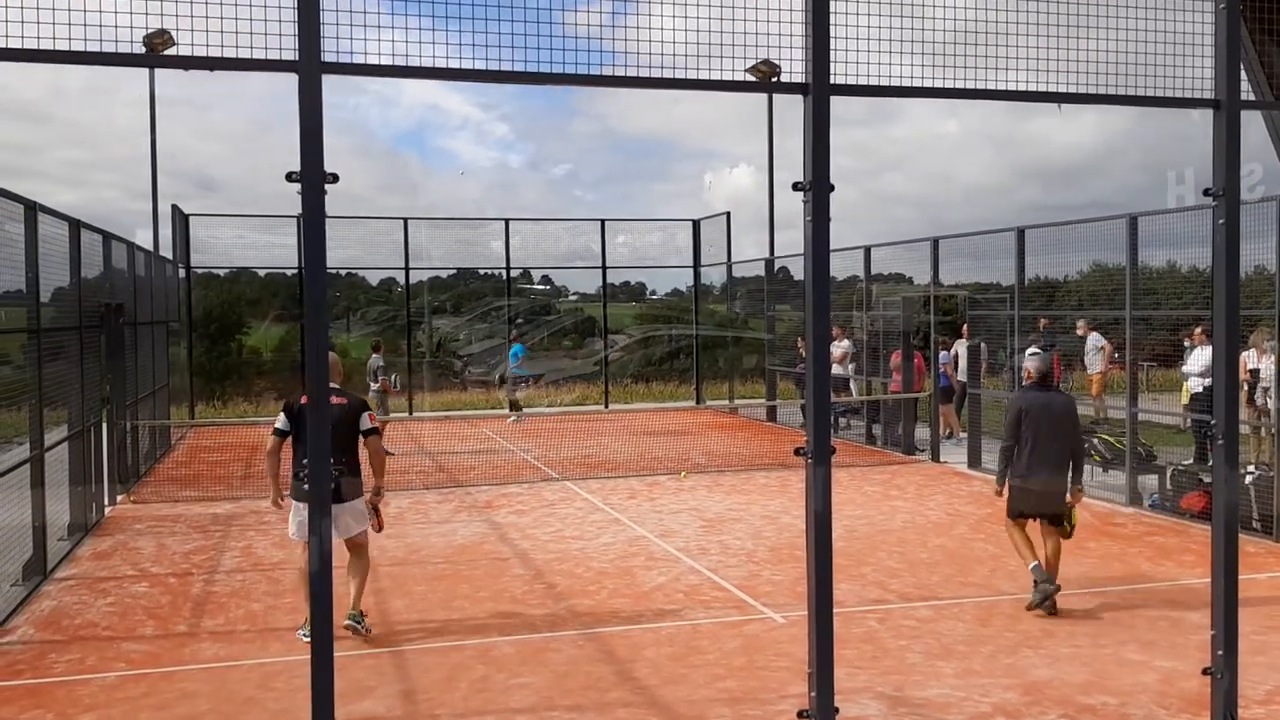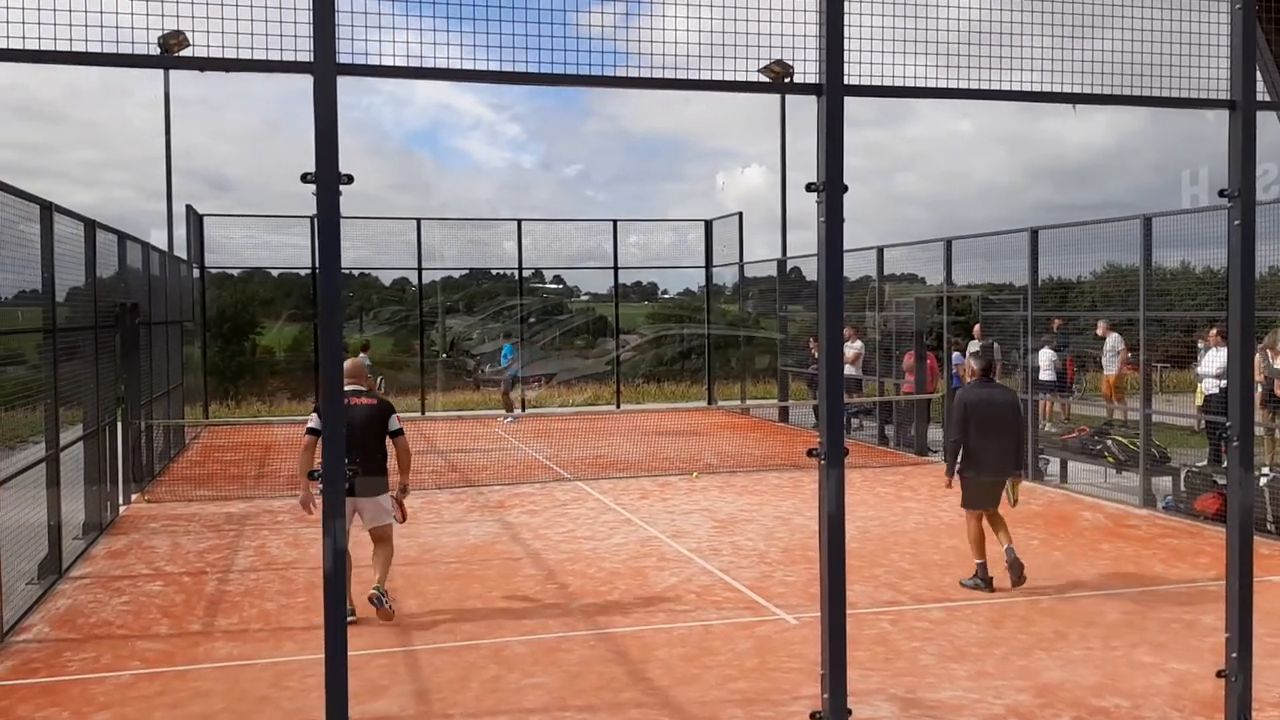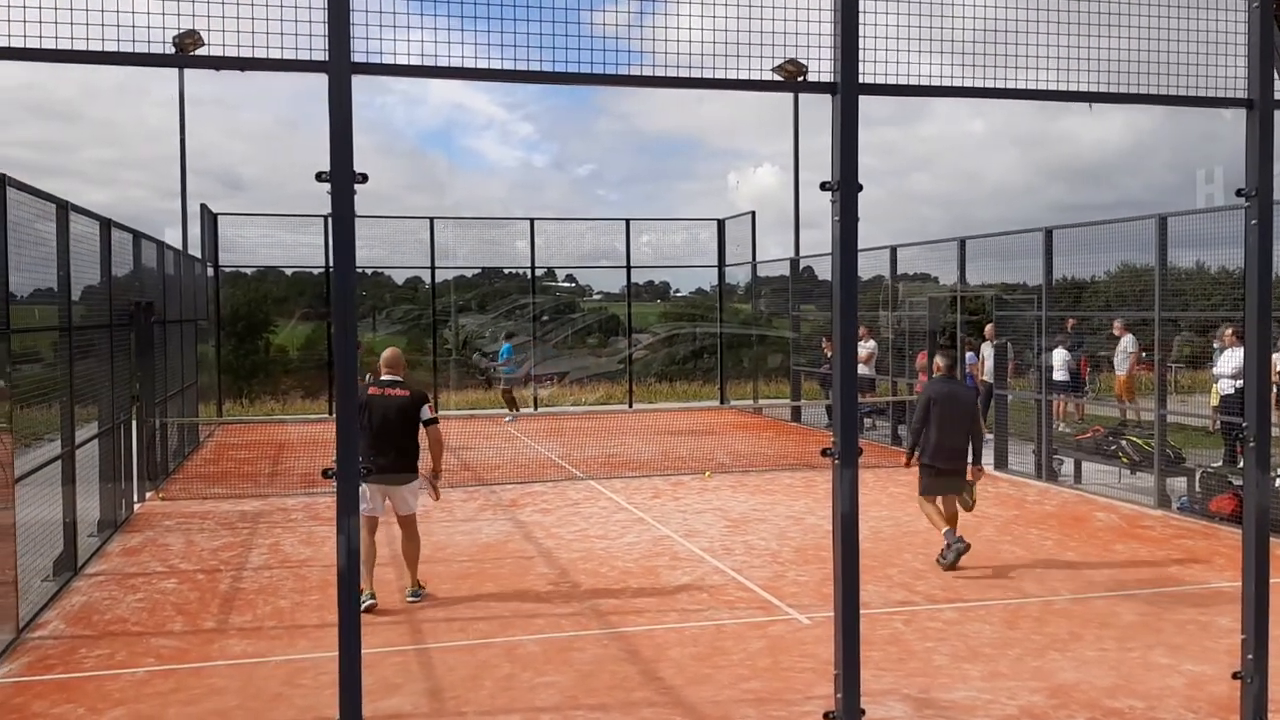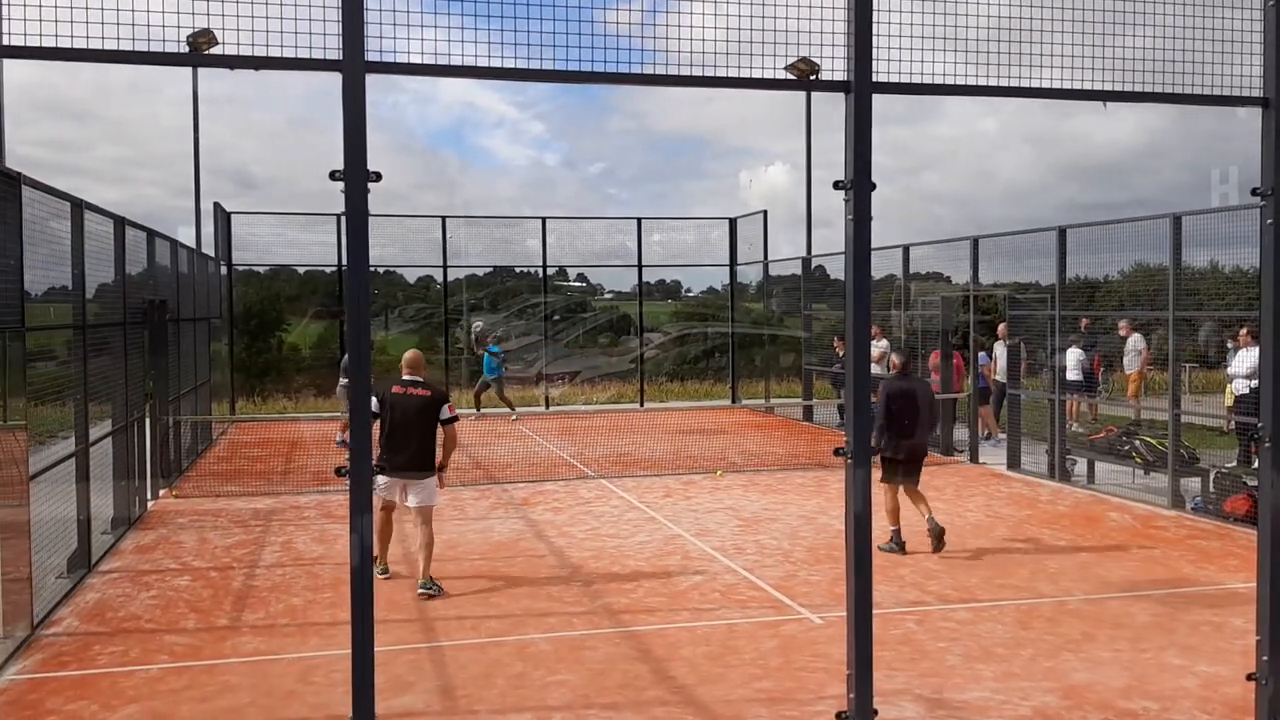
dt=0.5s
person 1, frame 1
left shoulder: (295, 404)
right shoulder: (356, 404)
left elbow: (272, 449)
right elbow: (376, 448)
left wrist: (275, 488)
right wrist: (378, 485)
left hip: (307, 491)
right hip: (347, 491)
left knee: (309, 553)
right knee: (359, 550)
left ankle: (312, 622)
right ankle: (354, 613)
person 1, frame 2
right shoulder: (383, 405)
left elbow: (307, 447)
right elbow: (403, 448)
left wrist: (304, 488)
right wrist: (404, 482)
right hip: (374, 485)
right knee: (383, 540)
left ankle: (347, 606)
right ankle: (379, 587)
person 1, frame 3
left shoulder: (363, 394)
right shoulder: (417, 396)
right elbow: (435, 436)
right wrist: (436, 472)
left hip: (369, 473)
right hip: (404, 473)
left knee: (367, 531)
right knee: (408, 528)
left ankle: (367, 591)
right ankle: (413, 586)
person 1, frame 4
left shoulder: (384, 393)
right shoulder: (438, 395)
right elbow: (451, 435)
right wrist: (443, 465)
left hip: (389, 466)
right hip: (422, 469)
left knee: (385, 510)
right knee: (424, 524)
left ankle: (381, 564)
right ankle: (425, 579)
person 2, frame 1
left shoulder: (1021, 399)
right shoulder: (1066, 401)
left elbow: (1008, 443)
right elbow: (1078, 445)
left wrist: (1000, 478)
right wrist: (1076, 482)
left hip: (1026, 478)
right hip: (1056, 480)
left knee: (1015, 527)
right knee: (1051, 533)
left ankle: (1041, 578)
right ankle: (1049, 592)
person 2, frame 2
left shoulder: (965, 395)
right shoulder: (1009, 395)
left elbow: (955, 437)
right elbow: (1020, 435)
left wrist: (949, 470)
right wrist: (1017, 468)
left hip: (975, 468)
right hip: (1003, 469)
left knee: (973, 516)
right knee: (991, 513)
left ankle: (982, 576)
right ankle: (1011, 556)
person 2, frame 3
left shoulder: (930, 388)
right shoulder: (967, 392)
left elbow: (918, 425)
right elbow: (976, 430)
left wrist: (909, 452)
right wrist: (977, 463)
left hip: (933, 456)
right hip: (958, 457)
left knee: (926, 502)
right knee: (949, 502)
left ankle: (956, 541)
right ankle: (949, 553)
person 2, frame 4
left shoulder: (888, 385)
right shoulder: (924, 386)
left elbow: (881, 420)
right elbow: (933, 420)
left wrist: (875, 448)
left hip: (895, 448)
right hip: (918, 448)
left knee: (890, 491)
right knee: (911, 490)
left ankle: (896, 541)
right ankle: (933, 525)
